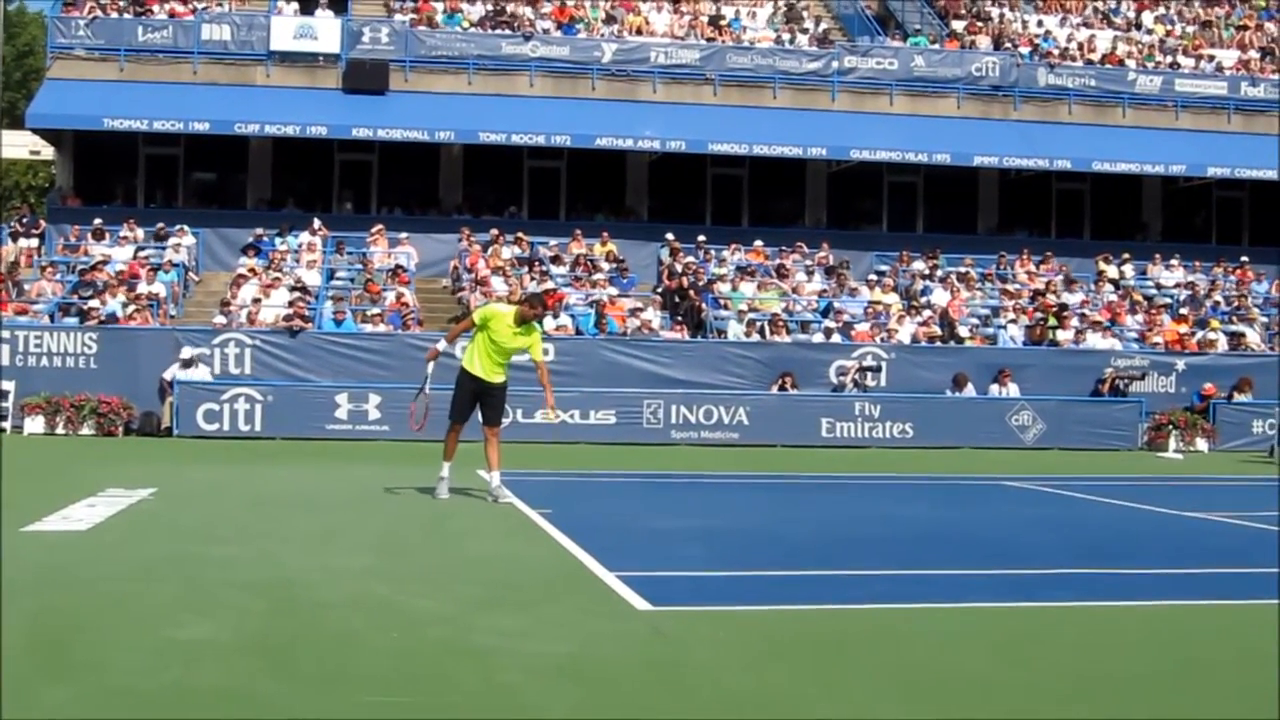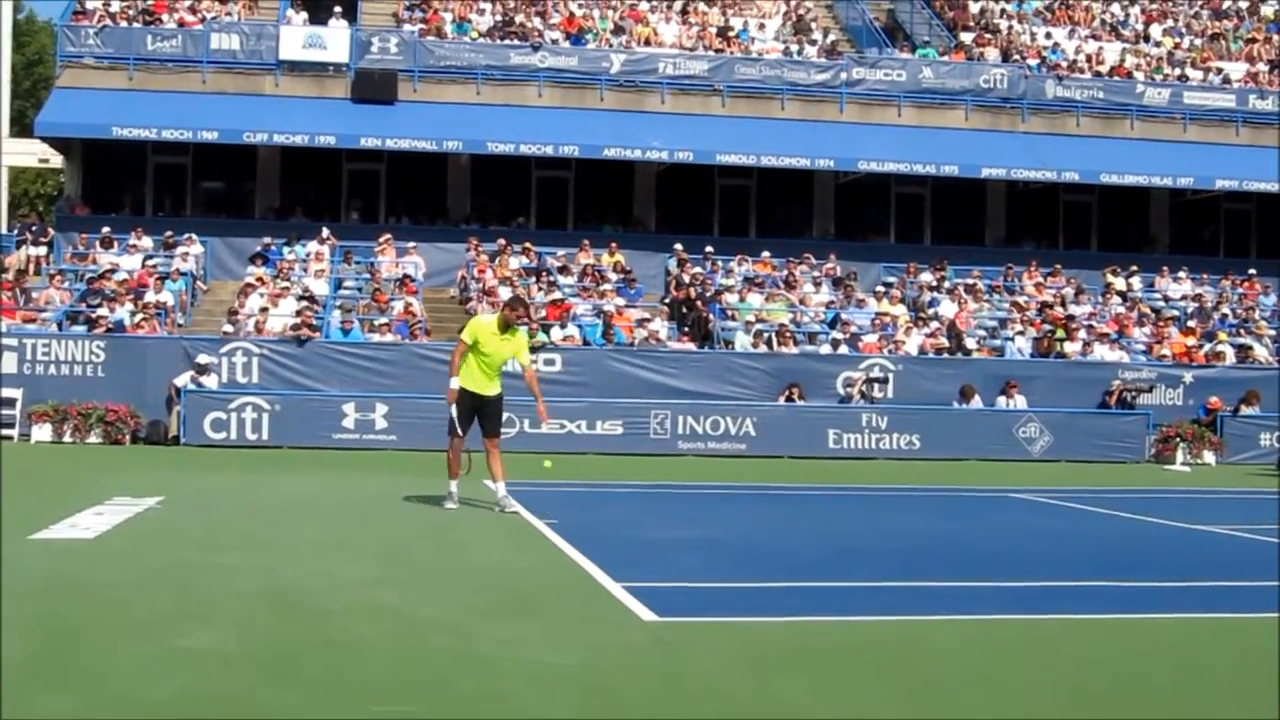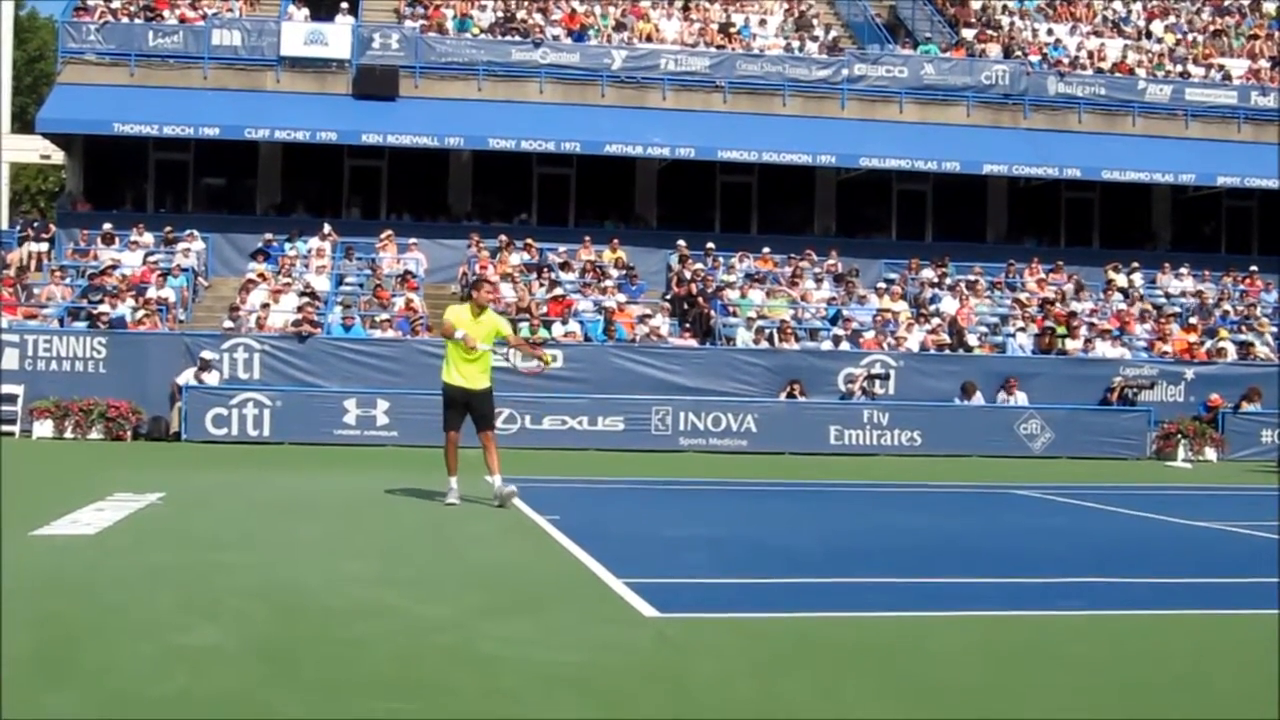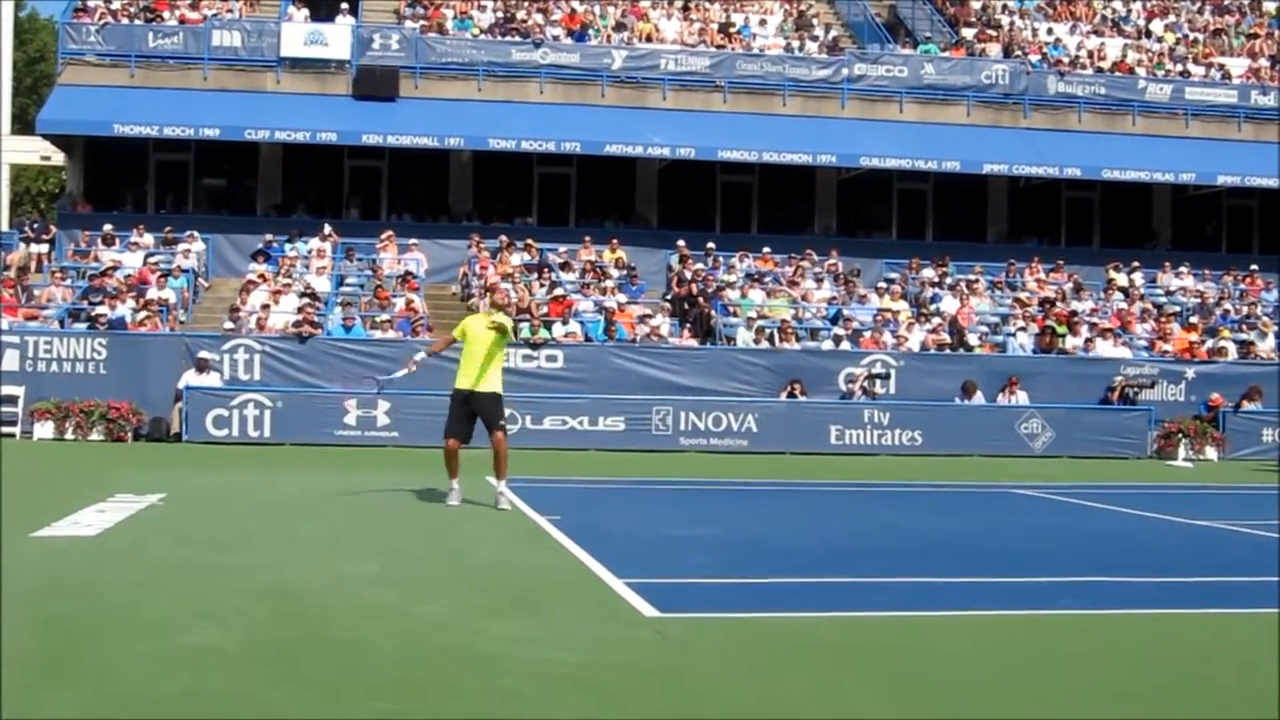
dt=0.5s
person 1, frame 1
left shoulder: (533, 334)
right shoulder: (494, 311)
left elbow: (540, 366)
right elbow: (463, 326)
left wrist: (548, 393)
right wrist: (439, 348)
left hip: (496, 382)
right hip: (470, 375)
left knee: (493, 432)
right knee: (456, 426)
left ankle: (495, 484)
right ankle: (444, 476)
person 1, frame 2
left shoulder: (519, 338)
right shoulder: (479, 323)
left elbow: (528, 371)
right elbow: (458, 353)
left wrist: (539, 402)
right wrist: (453, 384)
left hip: (492, 394)
right hip: (466, 390)
left knee: (493, 444)
right knee: (457, 441)
left ankle: (502, 495)
right ankle: (452, 491)
person 1, frame 3
left shoulder: (495, 319)
right shoulder: (454, 311)
left elbow: (514, 340)
right elbow: (446, 330)
left wrist: (537, 351)
right wrist: (462, 335)
left hip: (481, 387)
right hip: (454, 385)
left knee: (488, 437)
right knee: (452, 436)
left ankle: (498, 487)
right ankle: (453, 487)
person 1, frame 4
left shoulder: (505, 321)
right shoulder: (472, 320)
left elbow: (501, 328)
right elbow: (447, 340)
left wrist: (498, 325)
right wrist: (421, 355)
left hip: (489, 391)
right hip: (462, 390)
left knee: (499, 440)
right knee: (451, 444)
left ankle: (500, 490)
right ankle: (454, 487)
